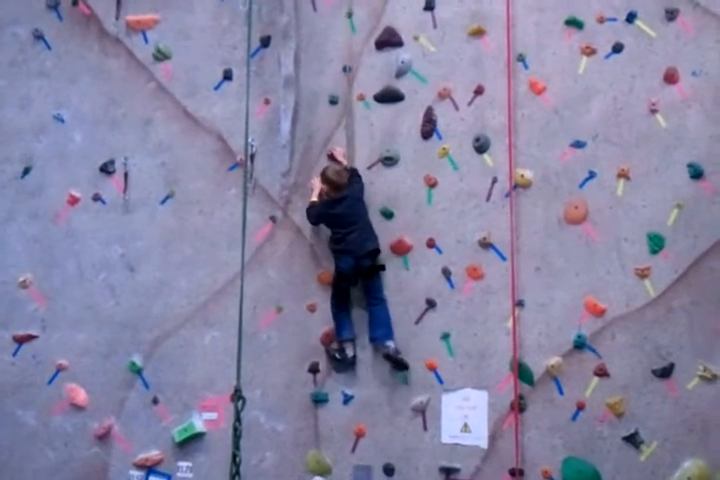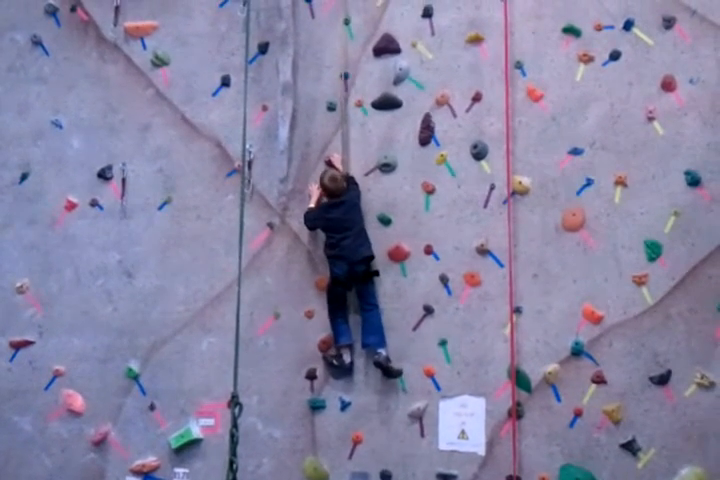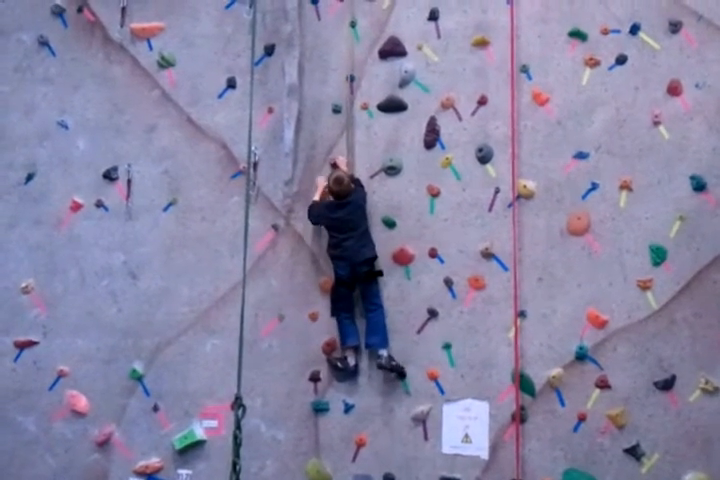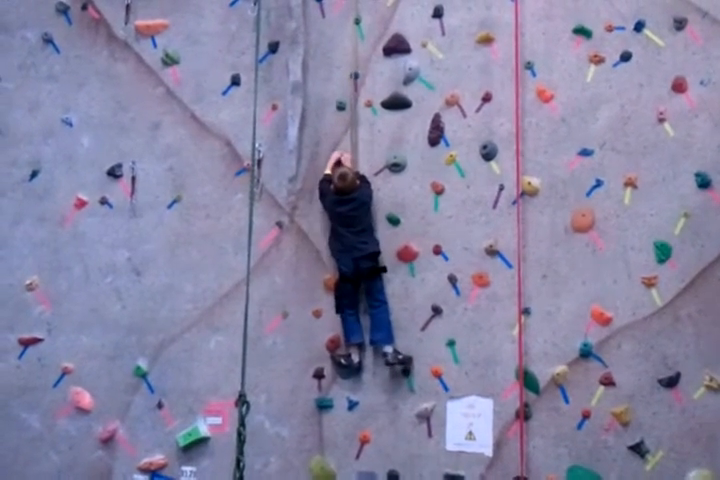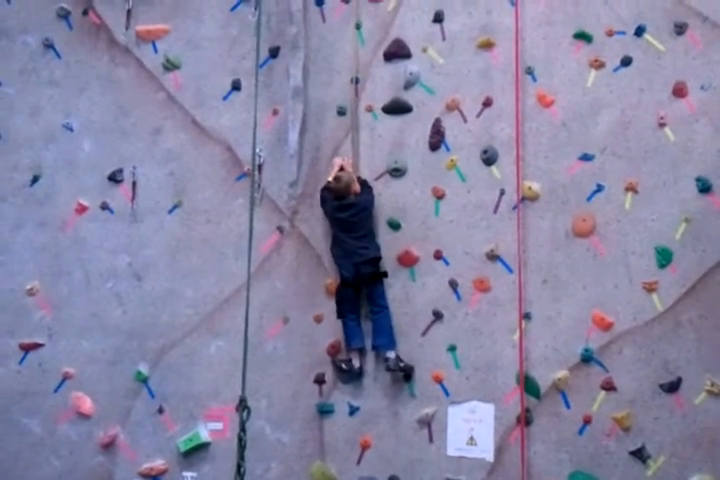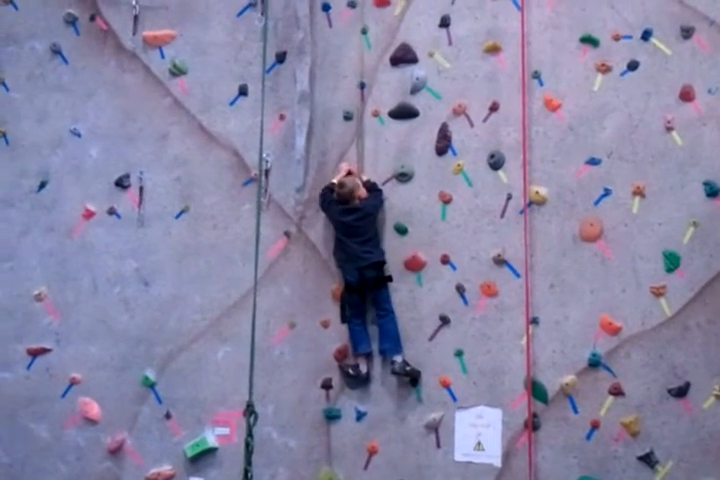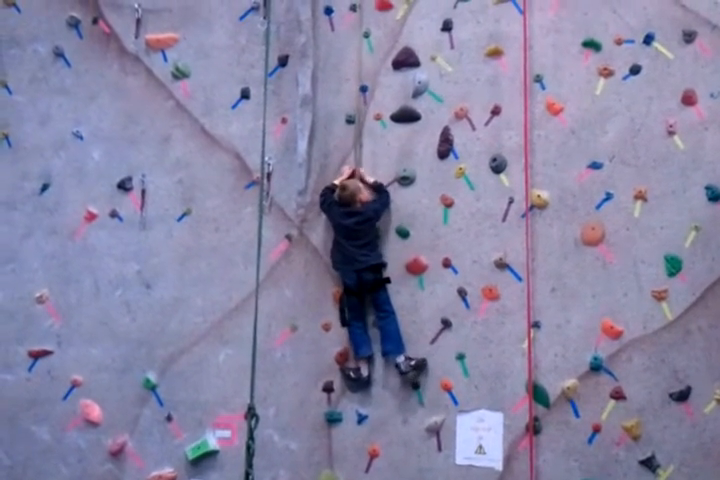
dt=0.4s
person 1, frame 1
left shoulder: (325, 207)
right shoulder: (355, 192)
left elbow: (312, 216)
right elbow: (355, 175)
left wrist: (315, 194)
right wrist: (342, 160)
left hip: (345, 259)
right hip: (367, 255)
left knee: (340, 305)
right knee: (376, 301)
left ankle: (347, 349)
right ankle: (389, 345)
person 1, frame 2
left shoulder: (323, 211)
right shoulder: (352, 198)
left elbow: (309, 221)
right elbow: (352, 182)
left wrist: (313, 200)
right wrist: (339, 167)
left hip: (339, 265)
right hip: (361, 261)
left knee: (337, 311)
right knee: (369, 307)
left ankle: (345, 356)
right ankle: (380, 353)
person 1, frame 3
left shoulder: (327, 208)
right shoulder: (359, 199)
left elbow: (313, 215)
right elbow: (358, 185)
left wrist: (319, 191)
right wrist: (345, 170)
left hip: (342, 266)
right hip: (364, 262)
left knee: (344, 312)
right knee: (374, 307)
left ankle: (350, 359)
right ankle: (383, 354)
person 1, frame 4
left shoulder: (331, 201)
right shoulder: (364, 196)
left elbow: (323, 185)
right elbow: (364, 181)
left wrist: (331, 163)
right wrist: (349, 166)
left hip: (345, 263)
right hip: (368, 258)
left knee: (348, 309)
right knee: (378, 303)
left ankle: (354, 355)
right ankle: (388, 350)
person 1, frame 5
left shoulder: (331, 207)
right shoulder: (364, 202)
left elbow: (325, 192)
right elbow: (366, 187)
left wrist: (335, 171)
right wrist: (351, 171)
left hip: (346, 268)
right hip: (369, 264)
left knee: (350, 314)
right knee: (379, 309)
left ankle: (355, 361)
right ankle: (390, 356)
person 1, frame 6
left shoulder: (335, 211)
right shoulder: (369, 207)
left elbow: (325, 194)
right elbow: (376, 192)
left wrist: (341, 175)
right wrist: (359, 176)
left hip: (351, 272)
right hip: (373, 268)
left knee: (356, 318)
right knee: (385, 313)
left ankle: (362, 366)
right ankle: (397, 360)
person 1, frame 7
left shoulder: (335, 213)
right shoulder: (370, 211)
left elbow: (325, 195)
right elbow: (384, 195)
left wrist: (342, 177)
right wrist: (365, 177)
left hip: (349, 275)
right hip: (371, 271)
left knee: (356, 321)
right knee: (385, 314)
left ankle: (363, 369)
right ankle: (401, 361)
